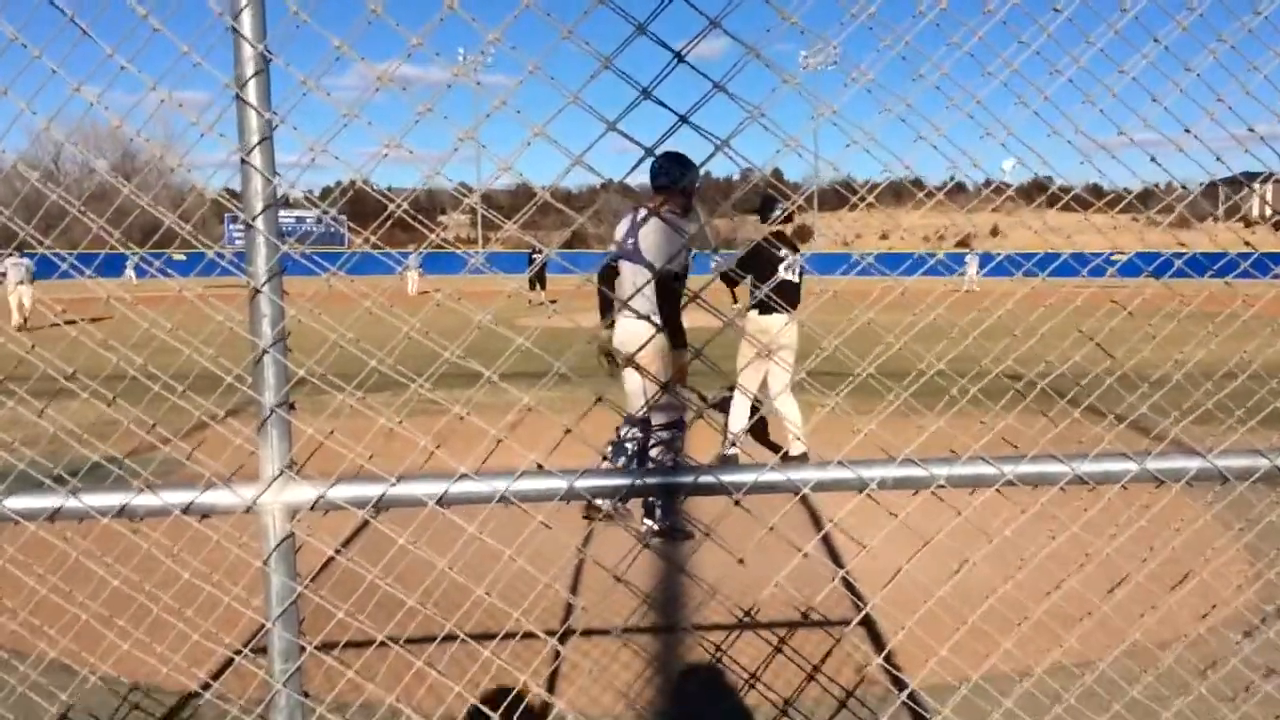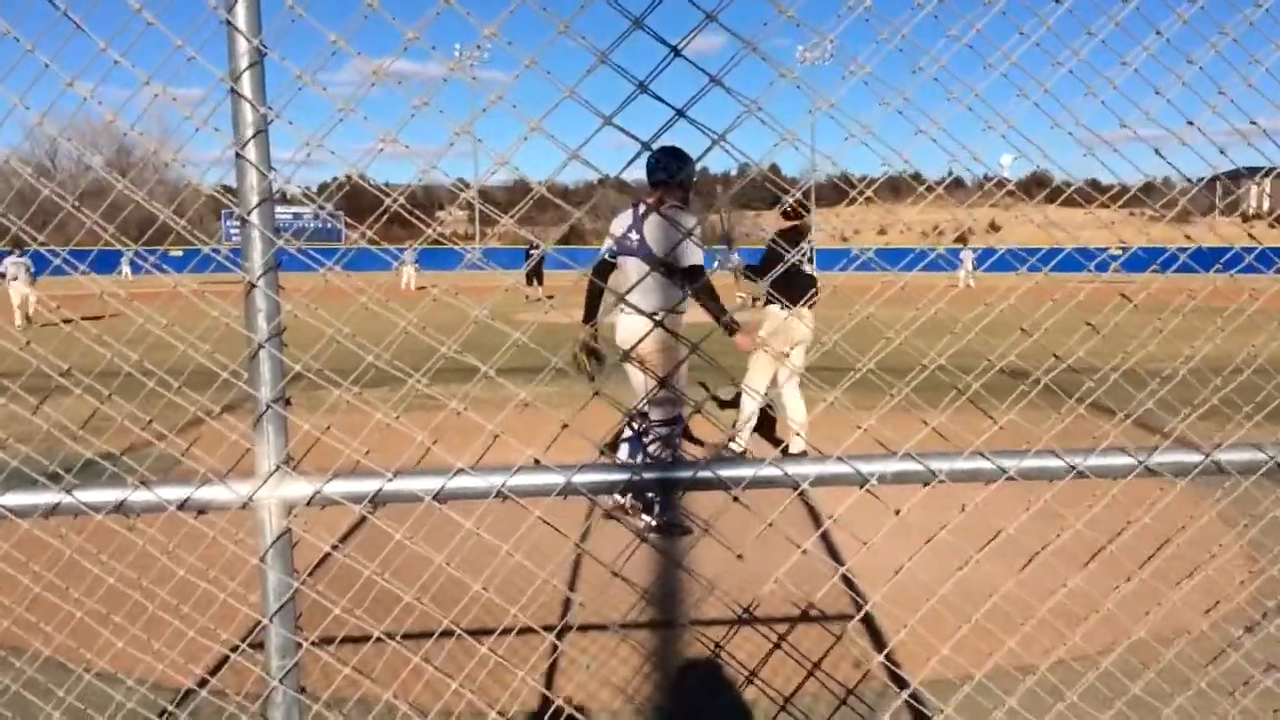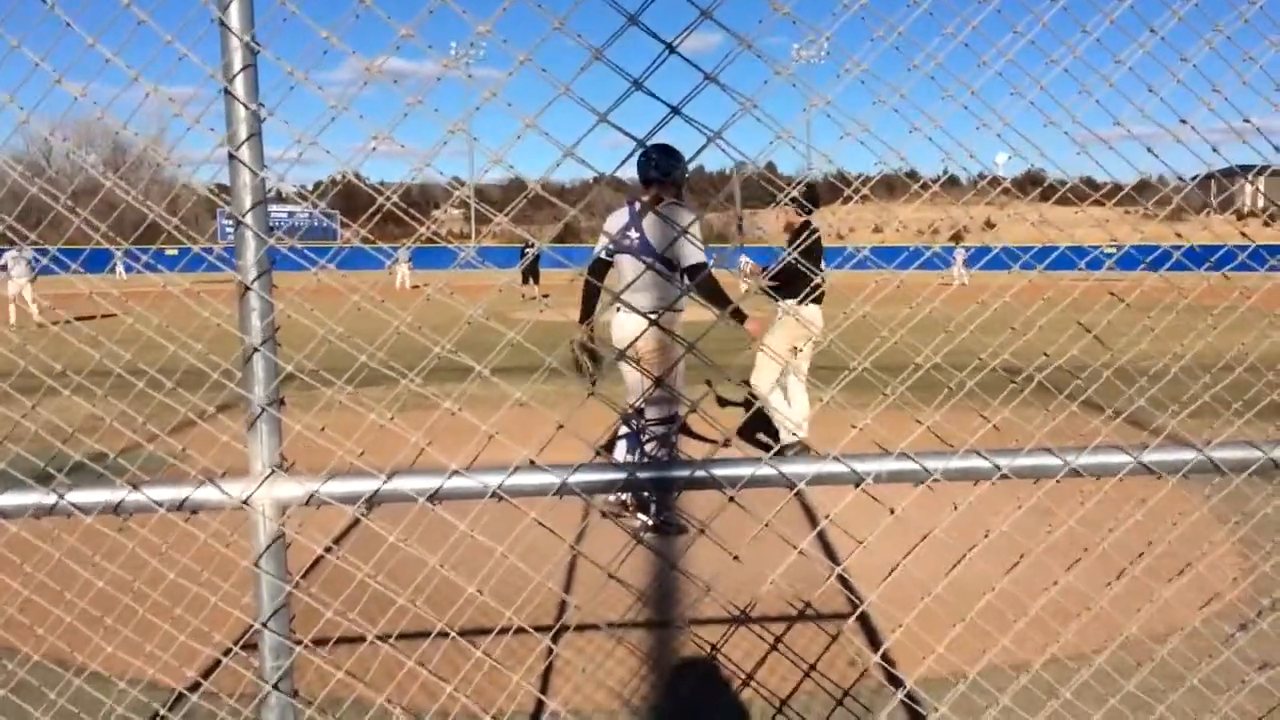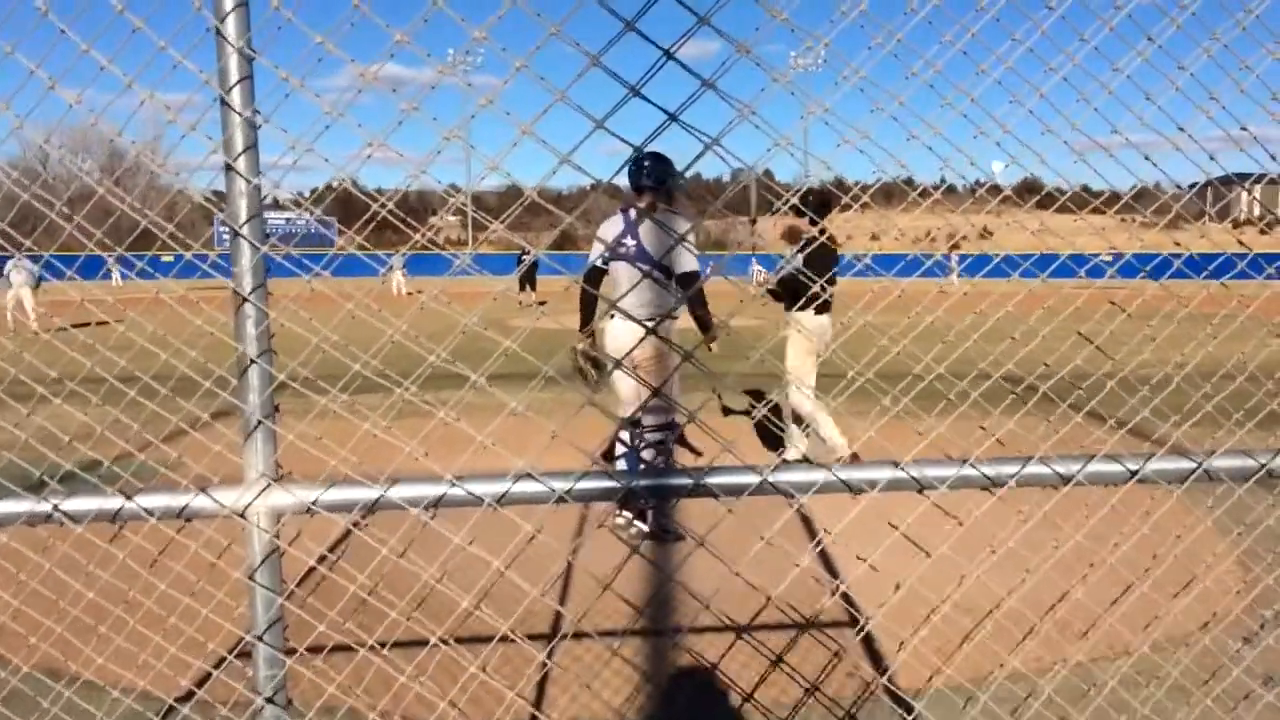
dt=0.2s
person 1, frame 1
left shoulder: (632, 219)
right shoulder: (675, 225)
left elbow: (605, 276)
right elbow: (667, 291)
left wrist: (607, 325)
right wrist: (678, 348)
left hip: (626, 327)
right hip: (653, 333)
left knee: (638, 417)
right knee: (667, 423)
left ankle: (606, 494)
right ankle: (659, 514)
person 1, frame 2
left shoulder: (625, 219)
right shoulder: (680, 220)
left elbow: (598, 275)
right elbow: (696, 284)
left wrist: (588, 324)
right wrist: (734, 330)
left hip: (626, 324)
right hip: (659, 329)
left knee: (643, 411)
right knee: (665, 419)
left ankle: (626, 489)
right ankle: (657, 510)
person 1, frame 3
left shoulder: (619, 218)
right shoulder: (679, 217)
left elbow: (594, 275)
right elbow: (700, 279)
left wrist: (585, 324)
right wrist: (742, 318)
left hip: (623, 323)
right hip: (657, 328)
left knee: (637, 410)
right knee: (661, 418)
left ankle: (625, 489)
right ankle: (653, 509)
person 1, frame 4
left shoulder: (612, 225)
right shoulder: (674, 224)
left elbow: (589, 283)
right elbow: (689, 287)
left wrist: (585, 332)
right wrist: (708, 331)
left hip: (617, 331)
right hip: (653, 335)
left knee: (630, 421)
right knee: (659, 426)
left ankle: (627, 507)
right ankle: (649, 516)
person 2, frame 1
left shoulder: (759, 245)
right shoulder: (794, 250)
left elbow: (731, 279)
left wrist: (722, 269)
left hip: (761, 322)
right hip: (788, 324)
left knee: (744, 389)
right knee: (781, 389)
left ankle: (731, 450)
right ankle: (797, 449)
person 2, frame 2
left shoulder: (783, 237)
right shoulder: (805, 241)
left elbow: (763, 273)
left wrist: (740, 267)
right wrist: (760, 298)
left hip: (781, 315)
right hip: (803, 318)
left knee: (754, 385)
right knee: (790, 384)
left ankle: (737, 445)
right ankle: (797, 447)
person 2, frame 3
left shoulder: (802, 234)
right shoulder: (810, 234)
left elbow: (787, 272)
left wrist: (759, 273)
right wrist: (762, 285)
left hip: (795, 312)
right hip: (810, 314)
left knee: (762, 380)
right knee: (795, 382)
left ankle: (793, 439)
right ankle: (793, 444)
person 2, frame 4
left shoulder: (819, 244)
right shoulder: (808, 243)
left elbow: (807, 284)
left wrist: (774, 281)
right wrist: (771, 288)
left hip: (807, 323)
right hip: (808, 322)
left knee: (800, 396)
right knee: (800, 393)
left ankle: (843, 452)
right ankle: (793, 455)
